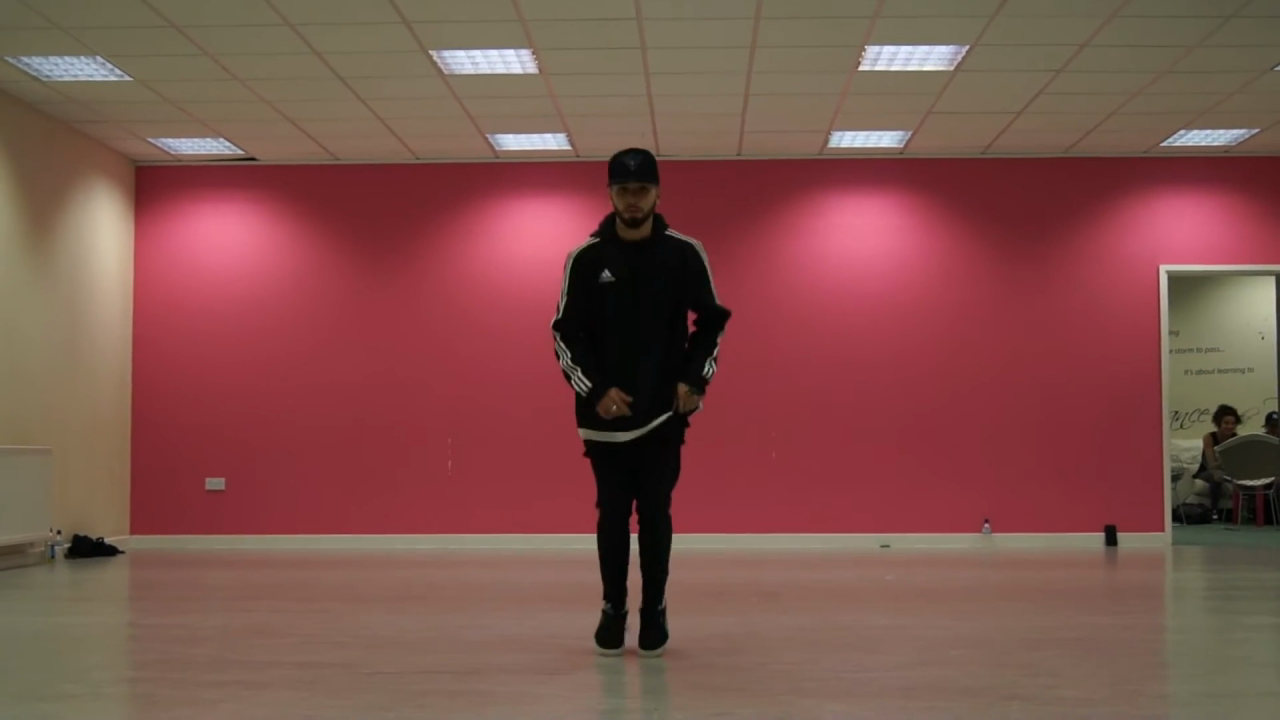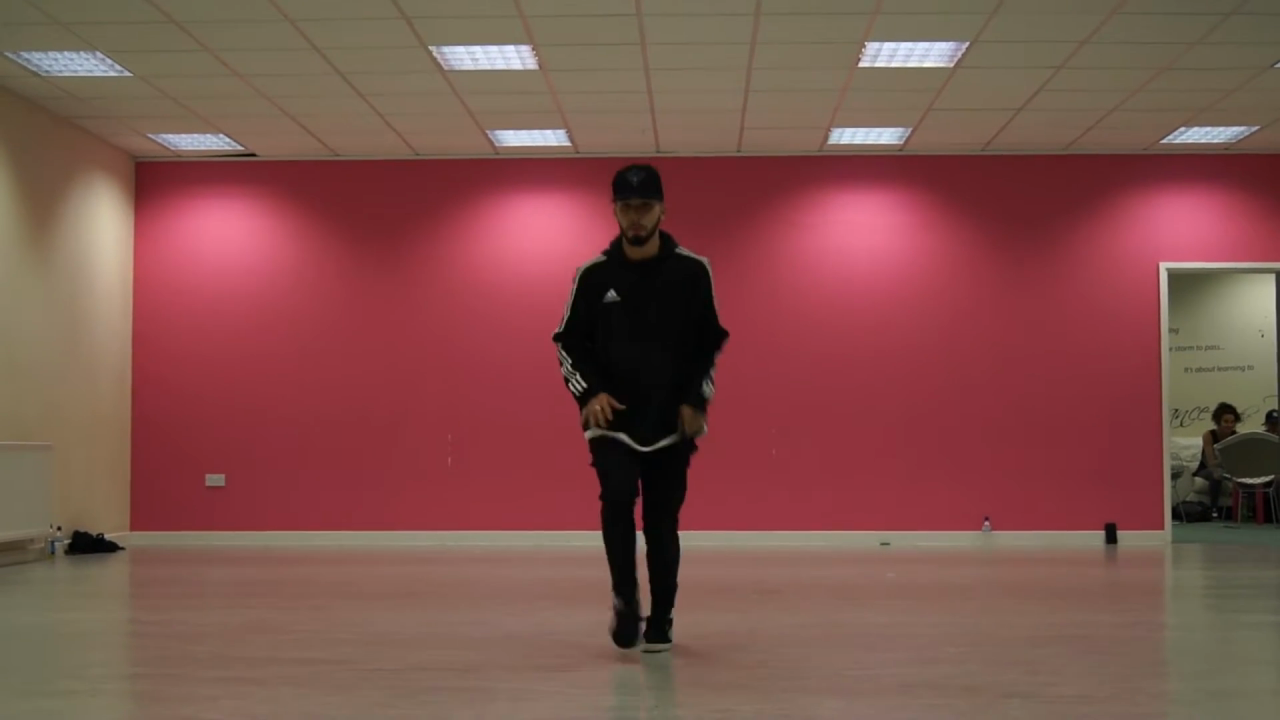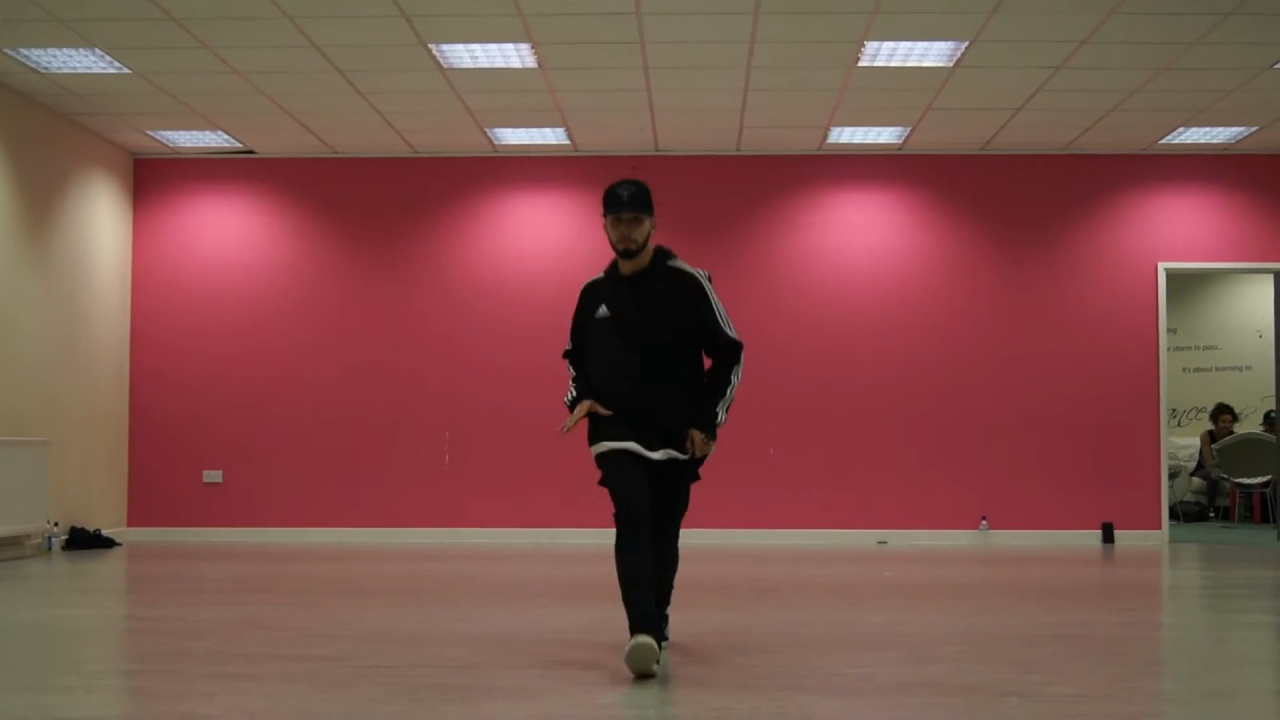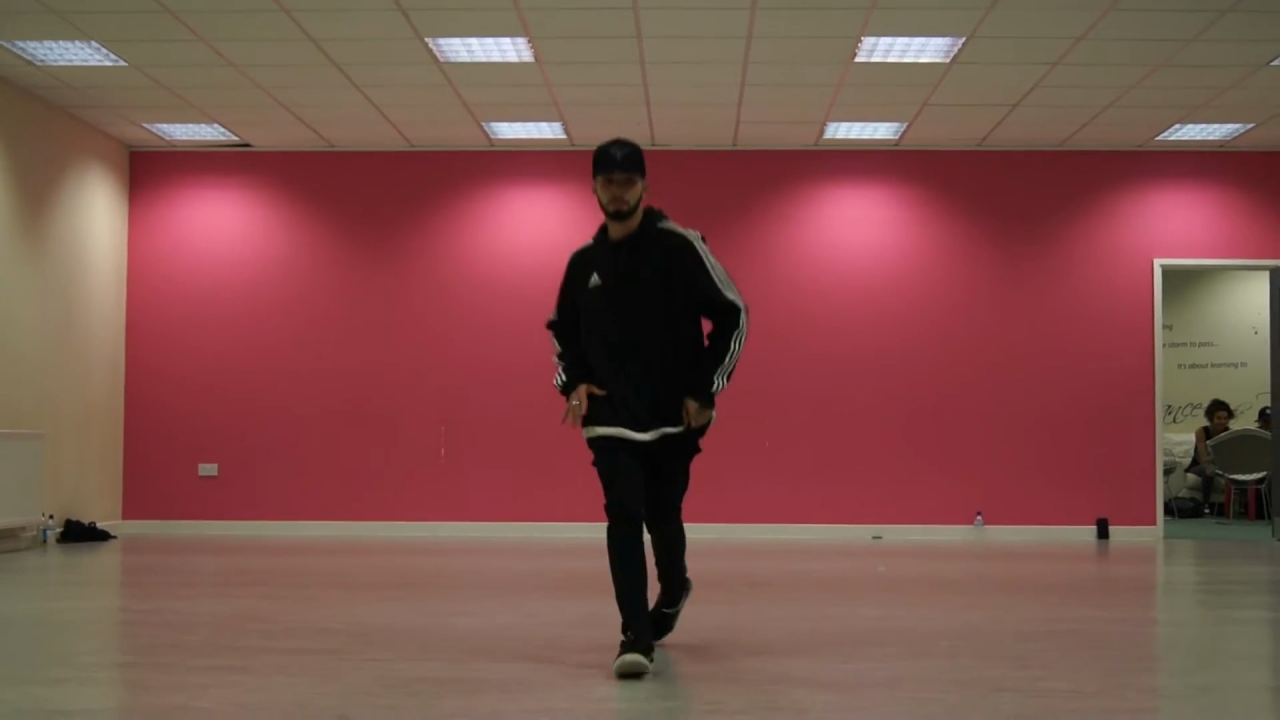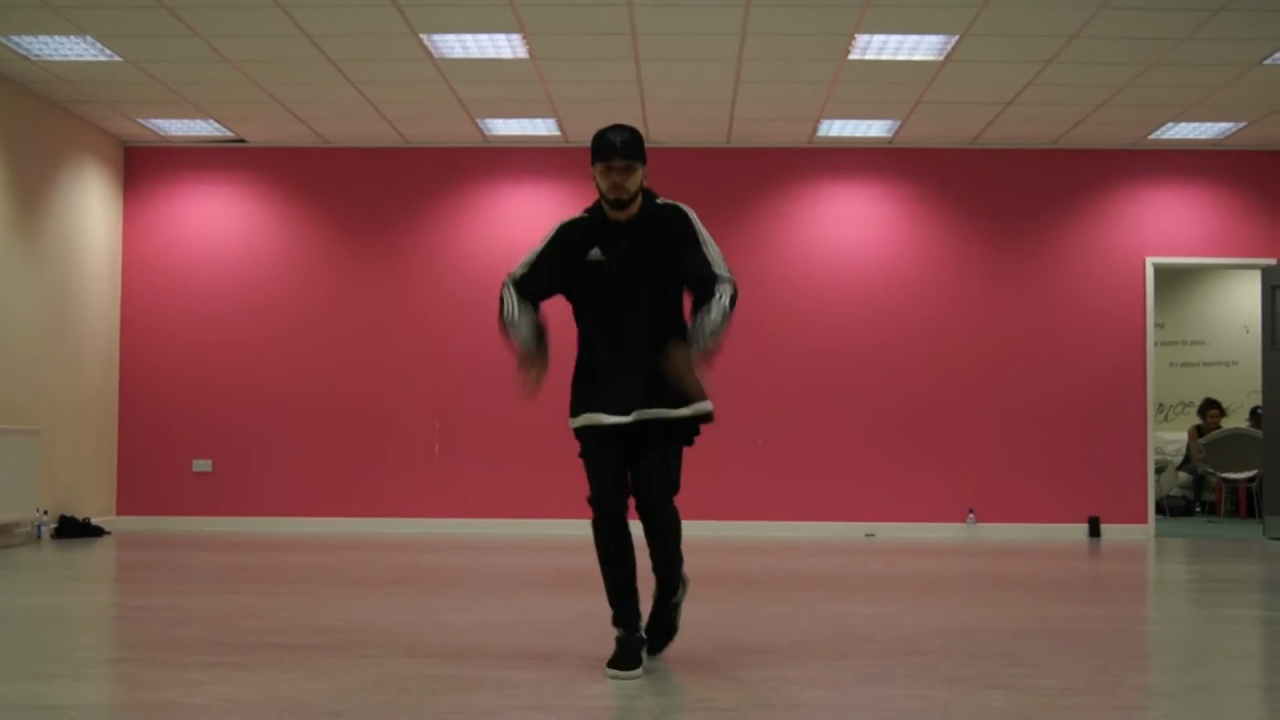
dt=0.2s
person 1, frame 1
left shoulder: (685, 254)
right shoulder: (585, 259)
left elbow: (712, 321)
right elbow: (564, 334)
left wrist: (694, 378)
right wrist: (594, 390)
left hip: (663, 409)
right hip: (607, 412)
left knee: (654, 509)
right knee: (613, 512)
left ankle: (653, 611)
right ankle: (614, 608)
person 1, frame 2
left shoulder: (691, 271)
right shoulder: (593, 275)
left elbow: (709, 341)
right elbow: (567, 343)
left wrist: (697, 398)
right wrist: (588, 392)
left hip: (670, 426)
right hip: (613, 421)
left knee: (662, 523)
right knee: (617, 504)
left ankle: (661, 617)
right ankle: (626, 606)
person 1, frame 3
left shoulder: (688, 283)
right shoulder: (594, 294)
left elbow: (729, 355)
right elbow: (577, 358)
left wrist: (707, 421)
right wrist: (579, 398)
left hip: (677, 437)
right hip: (617, 436)
left knee: (663, 534)
right knee: (632, 520)
left ankle: (656, 616)
right ankle: (642, 632)
person 1, frame 4
left shoulder: (681, 246)
right shoulder: (583, 263)
left elbow: (733, 317)
right elbow: (564, 332)
left wrist: (705, 389)
right wrist: (573, 382)
left hip: (673, 413)
right hip: (610, 417)
left knee: (663, 515)
right knee: (624, 513)
left ankle: (673, 590)
right ankle: (637, 634)
person 1, frame 5
left shoulder: (673, 222)
right shoulder: (573, 235)
left elbow: (720, 286)
right elbow: (518, 288)
left wrist: (696, 344)
right wrist: (528, 344)
left hip: (662, 399)
right hip: (599, 401)
left knee: (655, 500)
right knee: (607, 507)
left ankle: (670, 587)
right ankle: (628, 633)
